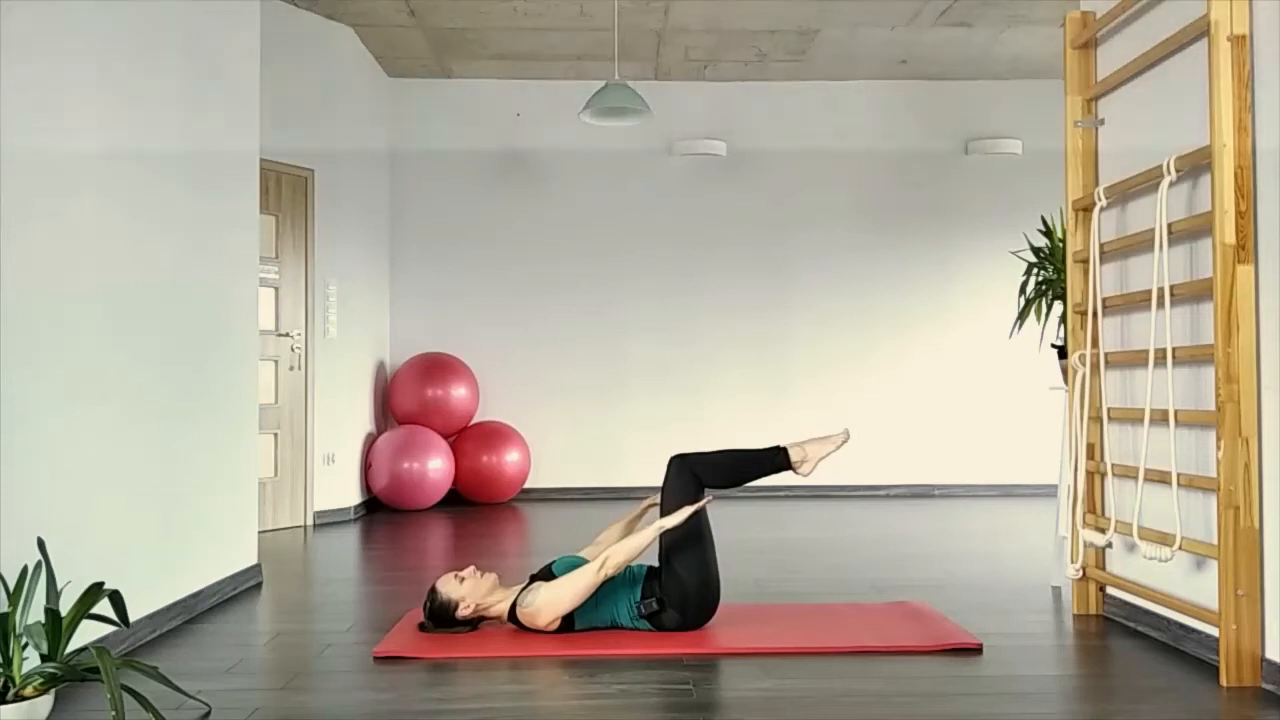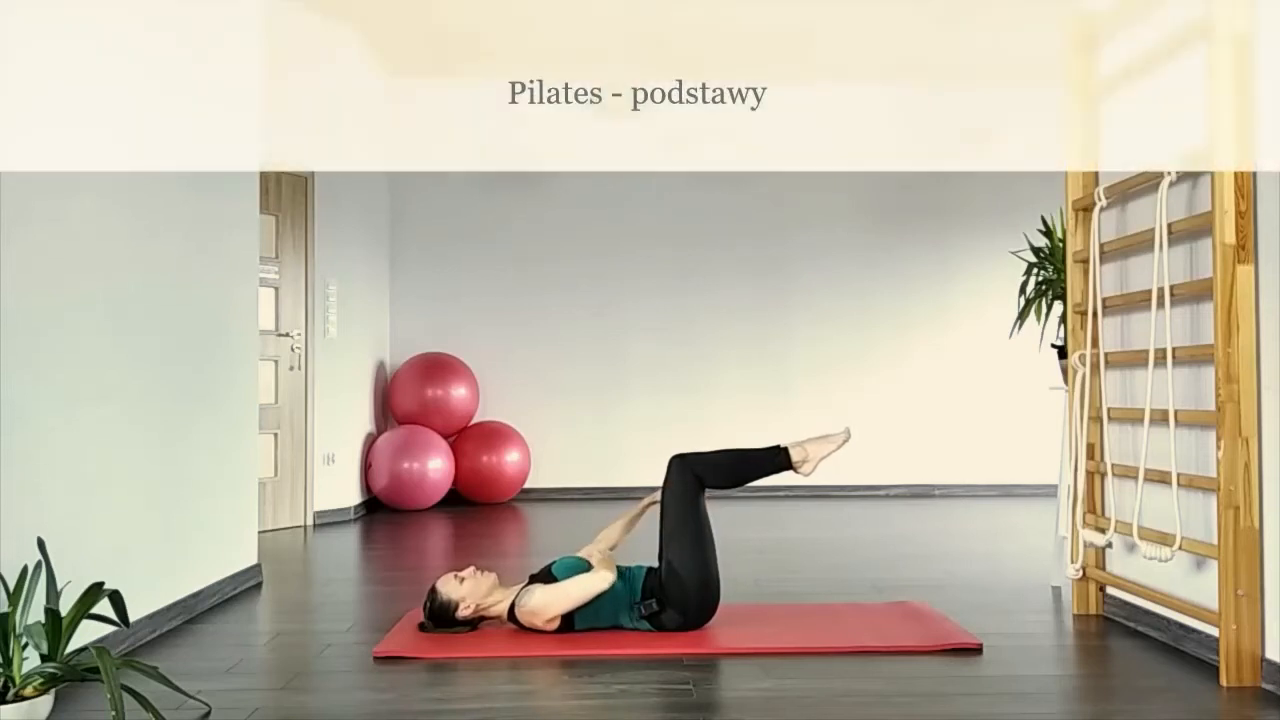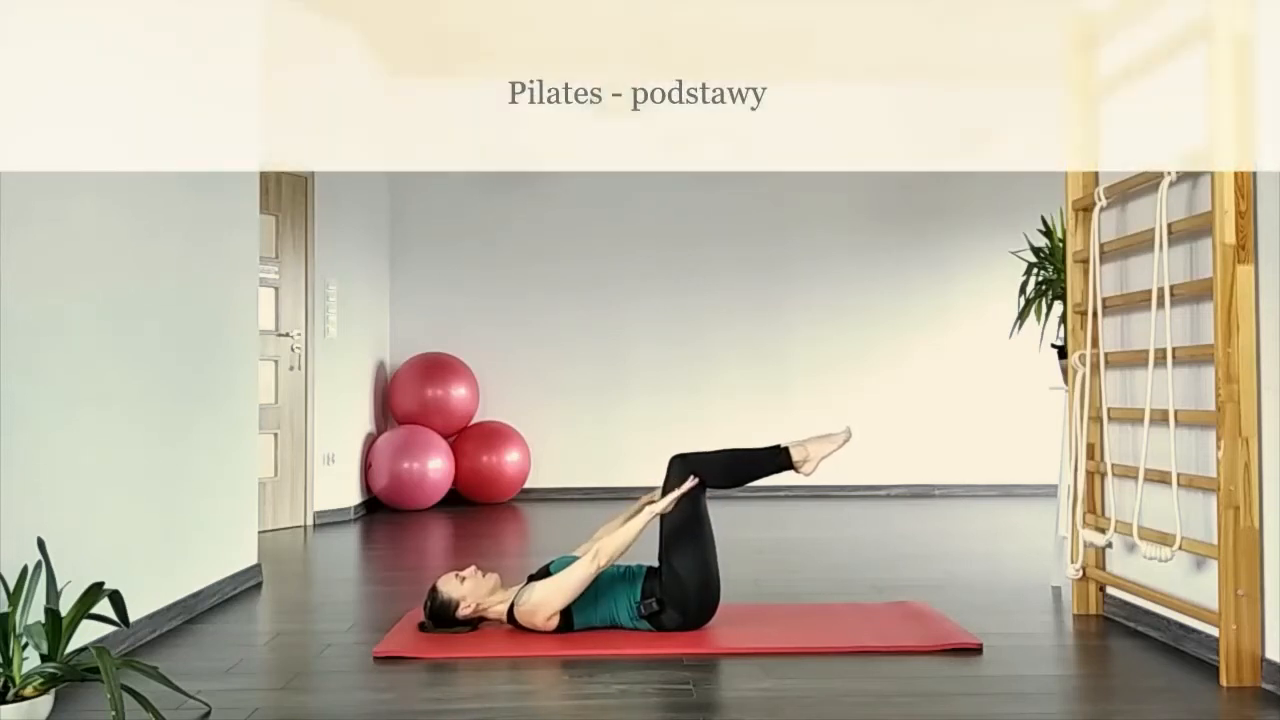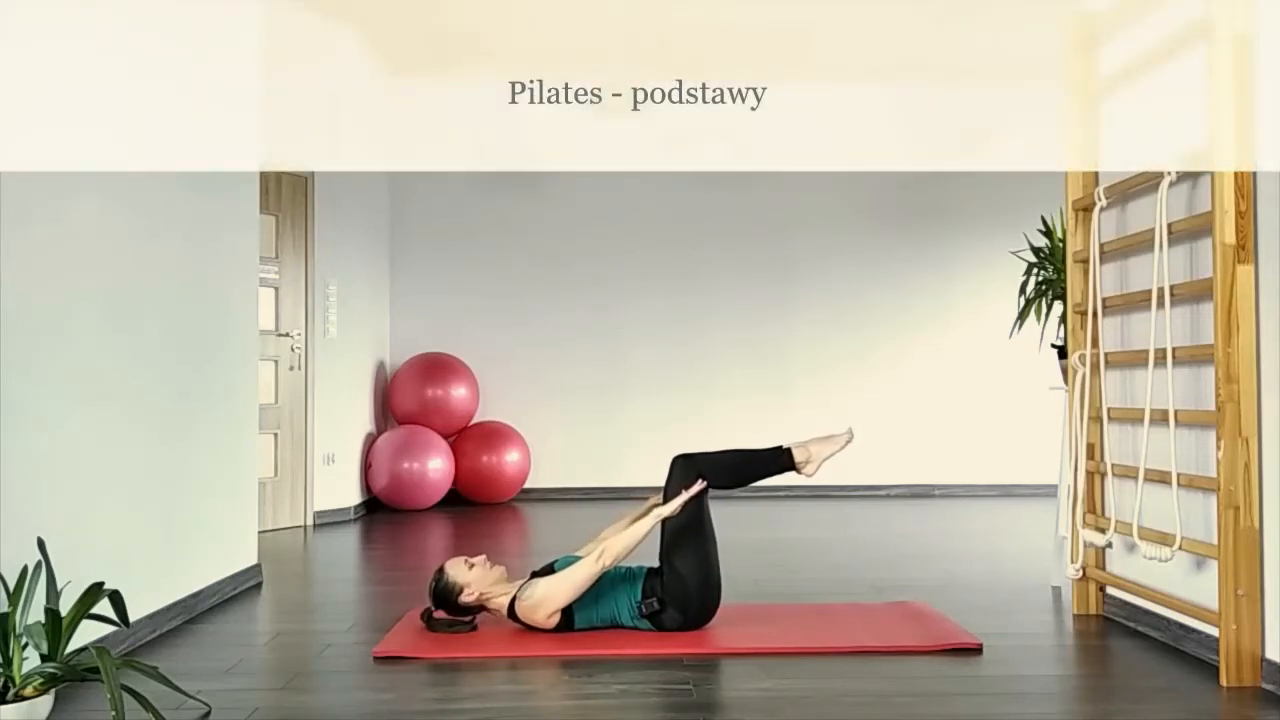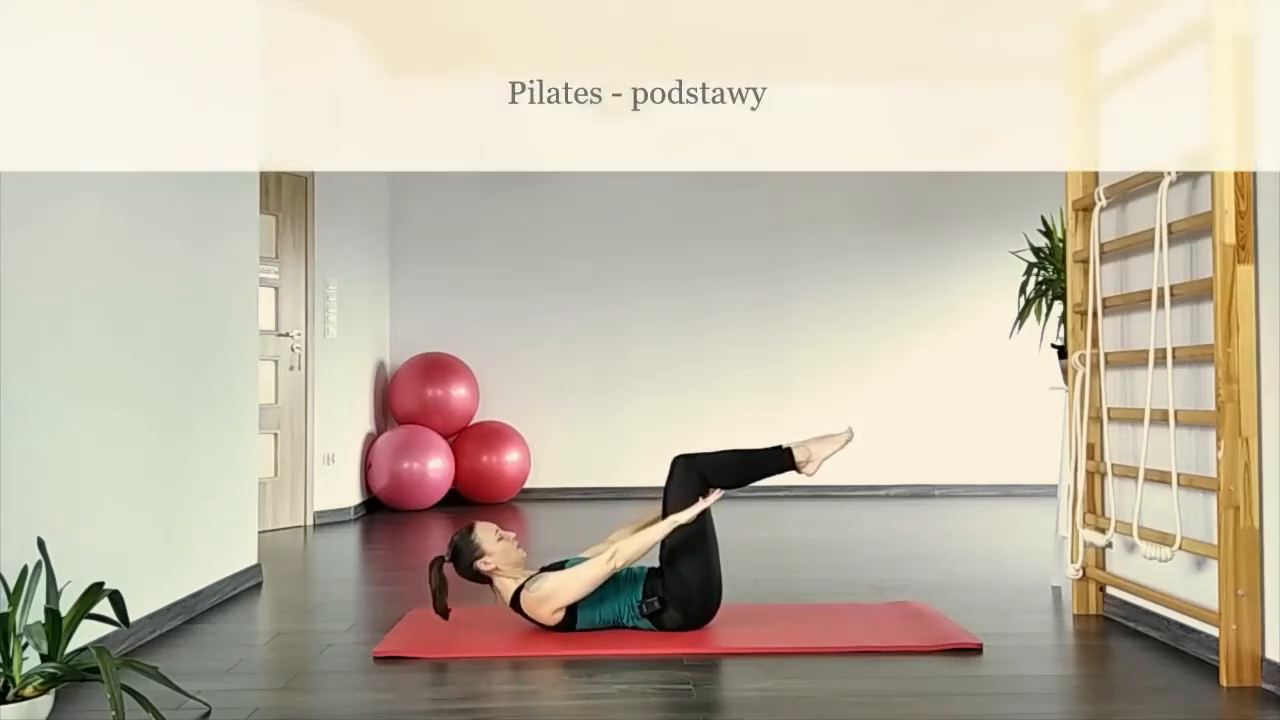
dt=1s
person 1, frame 1
left shoulder: (528, 592)
right shoulder: (534, 609)
left elbow: (598, 548)
right elbow: (605, 567)
left wrist: (649, 505)
right wrist: (665, 522)
left hip: (671, 597)
right hip: (680, 605)
left knee: (685, 468)
right knee: (682, 468)
left ankle: (793, 456)
right ankle: (794, 454)
person 1, frame 2
left shoulder: (528, 591)
right shoulder: (531, 609)
left elbow: (598, 548)
right elbow: (604, 578)
left wrist: (646, 503)
right wrist: (600, 562)
left hip: (670, 596)
right hip: (679, 605)
left knee: (684, 471)
right knee: (683, 469)
left ankle: (794, 457)
right ankle: (795, 455)
person 1, frame 3
left shoulder: (527, 591)
right shoulder: (532, 609)
left elbow: (594, 543)
right elbow: (597, 559)
left wrist: (646, 500)
right wrist: (655, 510)
left hip: (669, 597)
right hip: (678, 606)
left knee: (685, 468)
right knee: (684, 468)
left ankle: (795, 456)
right ankle: (796, 455)
person 1, frame 4
left shoulder: (528, 588)
right shoulder: (532, 605)
left elbow: (599, 543)
right elbow: (602, 558)
left wrist: (656, 501)
right wrist: (665, 511)
left hip: (669, 599)
right hip: (679, 605)
left knee: (687, 469)
right knee: (687, 468)
left ankle: (797, 457)
right ankle: (798, 455)
person 1, frame 5
left shoulder: (531, 581)
right shoulder: (535, 597)
left elbow: (609, 543)
right elbow: (613, 560)
left wrist: (672, 506)
right wrist: (681, 516)
left hip: (670, 600)
right hip: (679, 607)
left knee: (688, 471)
right knee: (686, 469)
left ankle: (796, 457)
right ankle: (797, 455)
